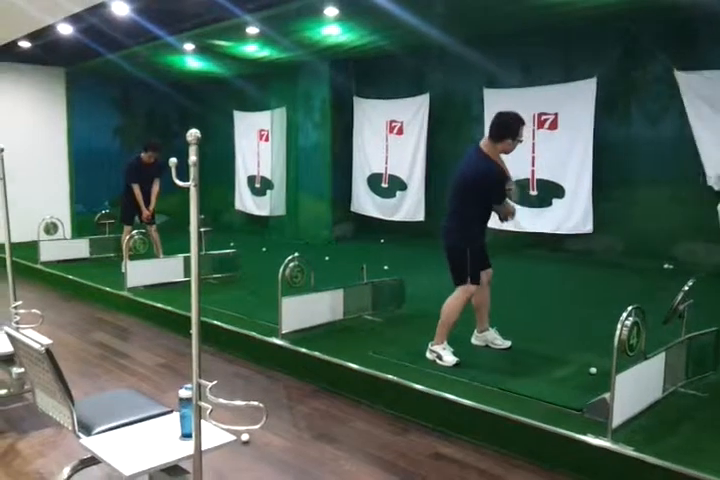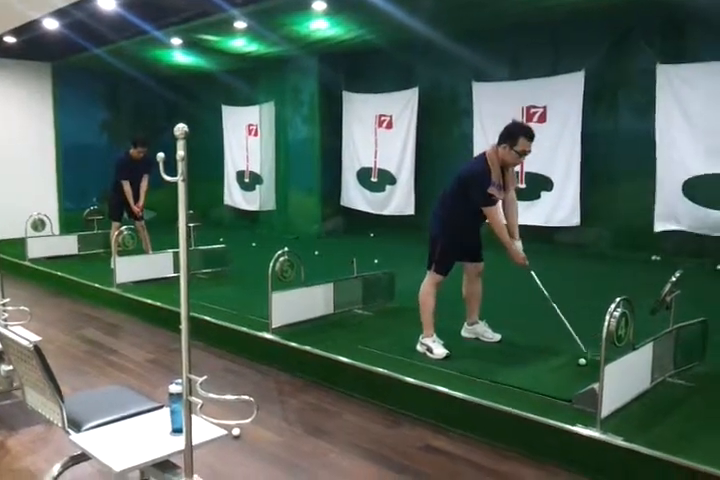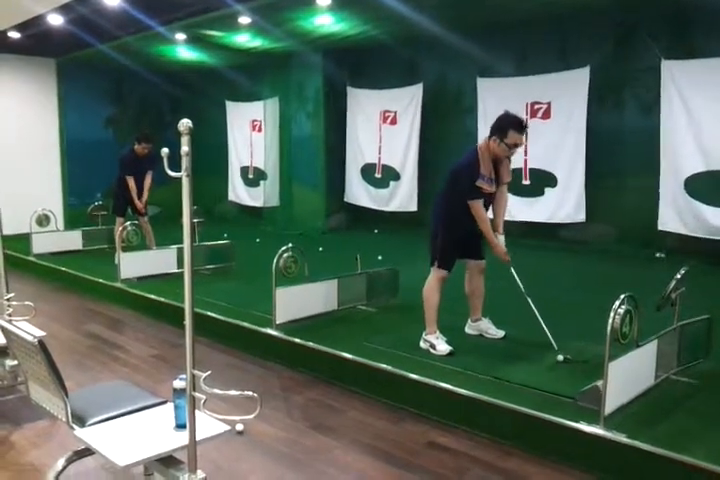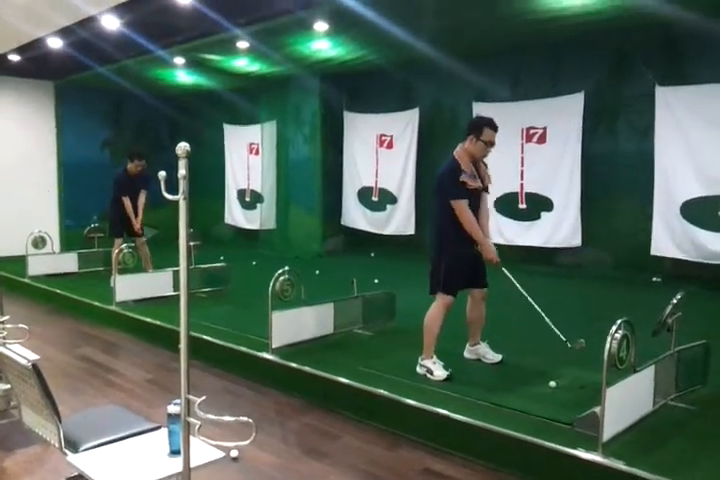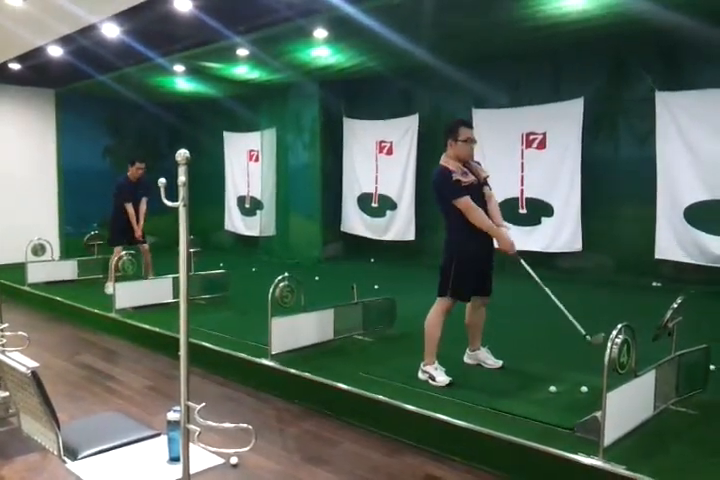
dt=1s
person 1, frame 1
left shoulder: (478, 150)
right shoulder: (492, 172)
right elbow: (501, 207)
left wrist: (505, 197)
right wrist: (509, 211)
left hip: (468, 230)
right hip: (462, 234)
left knee: (485, 277)
right knee: (467, 289)
left ankle: (482, 331)
right ankle: (437, 345)
person 1, frame 2
left shoulder: (505, 164)
right shoulder: (479, 173)
left elbow: (509, 198)
right elbow: (493, 216)
left wrist: (517, 239)
right wrist: (512, 250)
left hip: (469, 224)
right hip: (447, 225)
left knee: (475, 269)
right knee: (435, 277)
left ankle: (472, 324)
right ankle: (427, 338)
person 1, frame 3
left shoulder: (502, 158)
right shoulder: (470, 166)
left elbow: (501, 192)
right elbow: (477, 209)
left wrist: (499, 232)
right wrist: (495, 244)
left hip: (469, 222)
right hip: (448, 220)
left knee: (477, 266)
right knee: (439, 273)
left ankle: (476, 321)
right ankle: (430, 334)
person 1, frame 4
left shoulder: (479, 167)
right shoulder: (451, 170)
left elbow: (482, 204)
right elbow: (463, 212)
left wrist: (486, 240)
right wrist: (485, 245)
left hip: (471, 244)
right hip: (450, 245)
left knee: (479, 293)
right knee: (444, 299)
left ankle: (474, 345)
right ankle: (426, 359)
person 1, frame 5
left shoulder: (475, 168)
right shoulder: (444, 175)
left elbow: (489, 198)
right elbow: (469, 210)
left wrist: (501, 227)
right wrist: (499, 236)
left hip: (482, 245)
right hip: (460, 248)
left knee: (480, 298)
right knee: (445, 302)
left ankle: (474, 350)
right ankle: (428, 365)
person 2, frame 1
left shoulder: (158, 164)
right shoulder: (133, 165)
left elbow: (156, 184)
right elbow: (136, 188)
left wrist: (152, 205)
right wrist: (143, 209)
left hip: (147, 199)
right hip: (130, 199)
left knee: (152, 228)
right knee: (128, 229)
left ankle: (160, 257)
right ankle: (125, 260)
person 2, frame 2
left shoulder: (146, 161)
right shoulder: (122, 161)
left elbow: (144, 181)
right elbow: (126, 185)
left wrist: (141, 201)
right wrist: (132, 206)
left hip: (135, 196)
right hip: (118, 196)
left knee: (141, 224)
right knee: (116, 225)
left ankle: (149, 253)
right ankle: (114, 257)
person 2, frame 3
left shoulder: (151, 157)
right shoulder: (126, 158)
left elbow: (148, 177)
right elbow: (130, 181)
left wrist: (144, 197)
right wrist: (135, 201)
left hip: (139, 192)
right hip: (122, 192)
left knee: (144, 220)
right knee: (120, 220)
left ankle: (153, 249)
right ankle: (118, 252)
person 2, frame 4
left shoulder: (144, 176)
right shoulder: (120, 178)
left elbow: (142, 196)
right elbow: (126, 201)
left wrist: (139, 218)
right wrist: (133, 221)
left hip: (134, 212)
right hip: (118, 212)
left knee: (141, 241)
right knee: (118, 242)
left ankle: (150, 271)
right ankle: (114, 275)
person 2, frame 5
left shoulder: (143, 183)
right shoulder: (122, 184)
left elbow: (143, 204)
right elbow: (129, 208)
left wrist: (141, 225)
right wrist: (135, 229)
left hip: (135, 220)
right hip: (119, 221)
left knee: (145, 248)
right knee: (118, 250)
left ankle: (151, 277)
right ankle: (110, 283)
